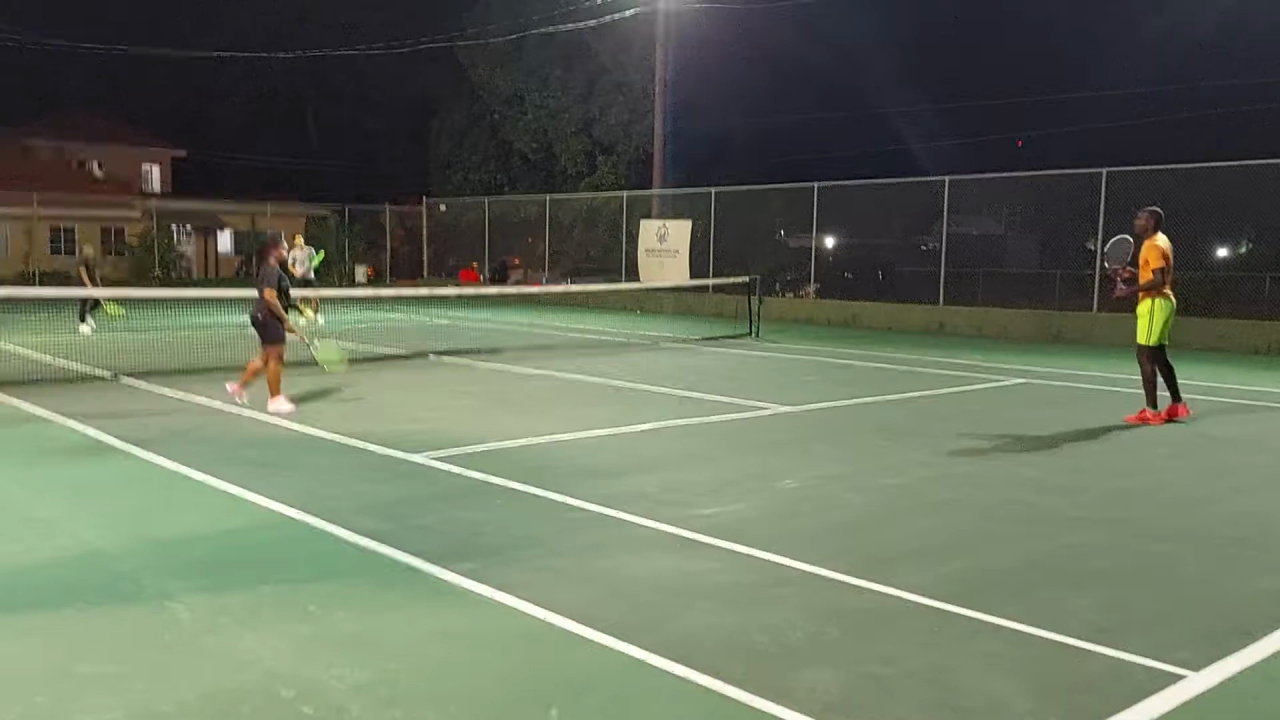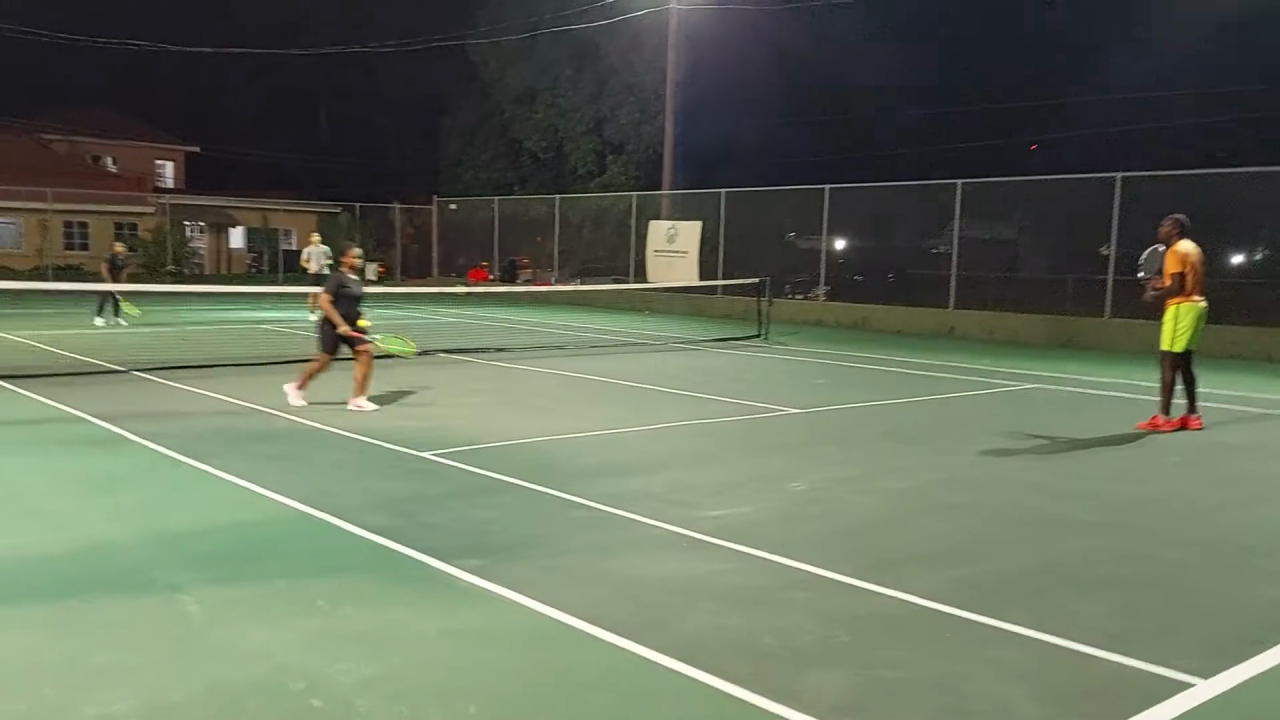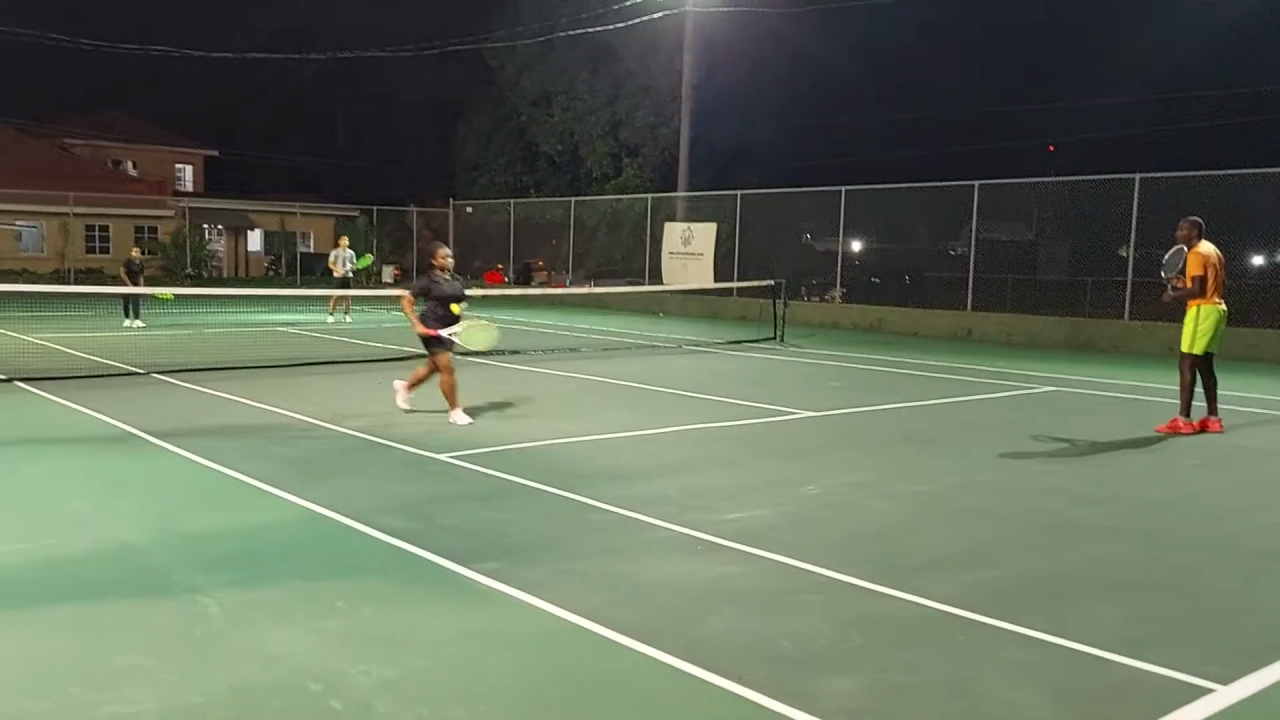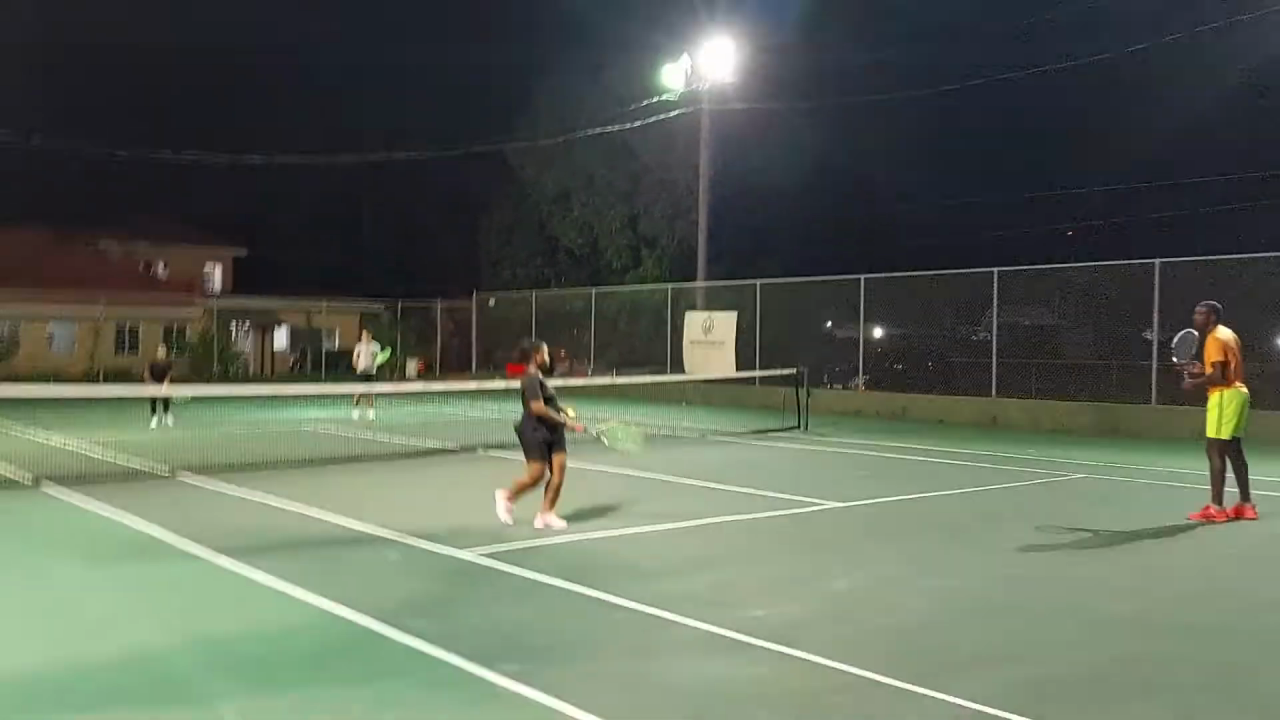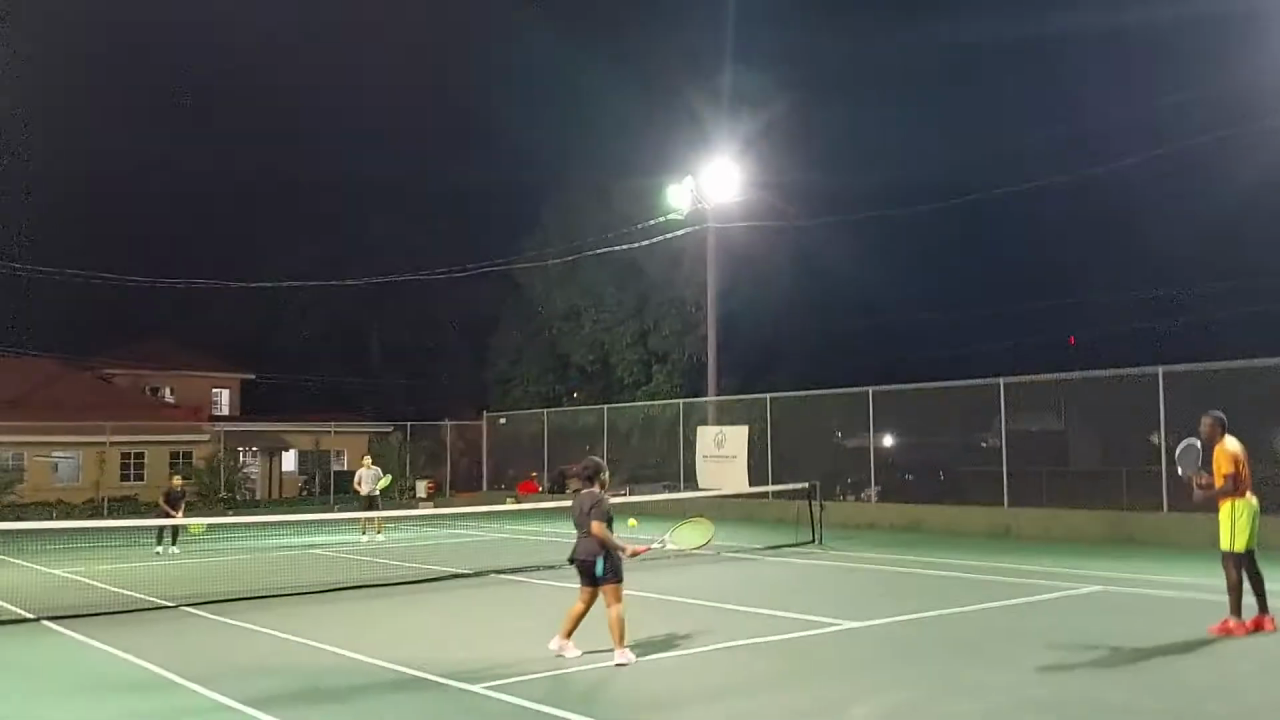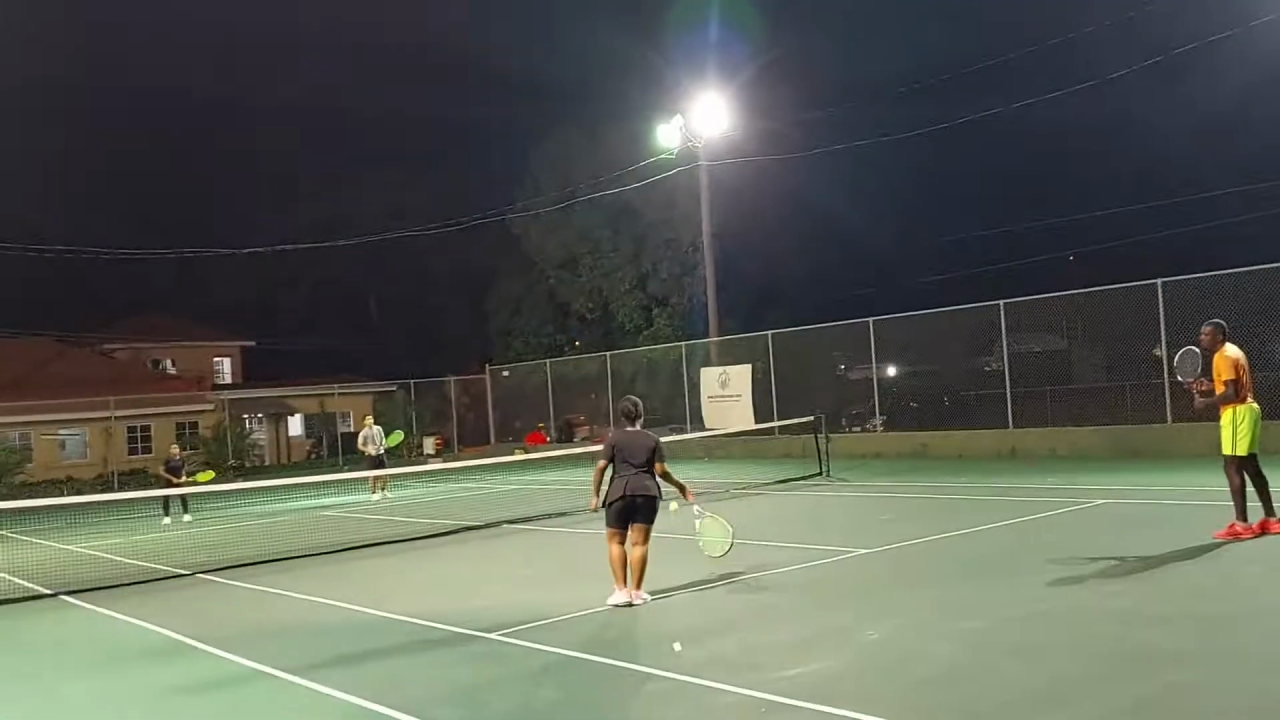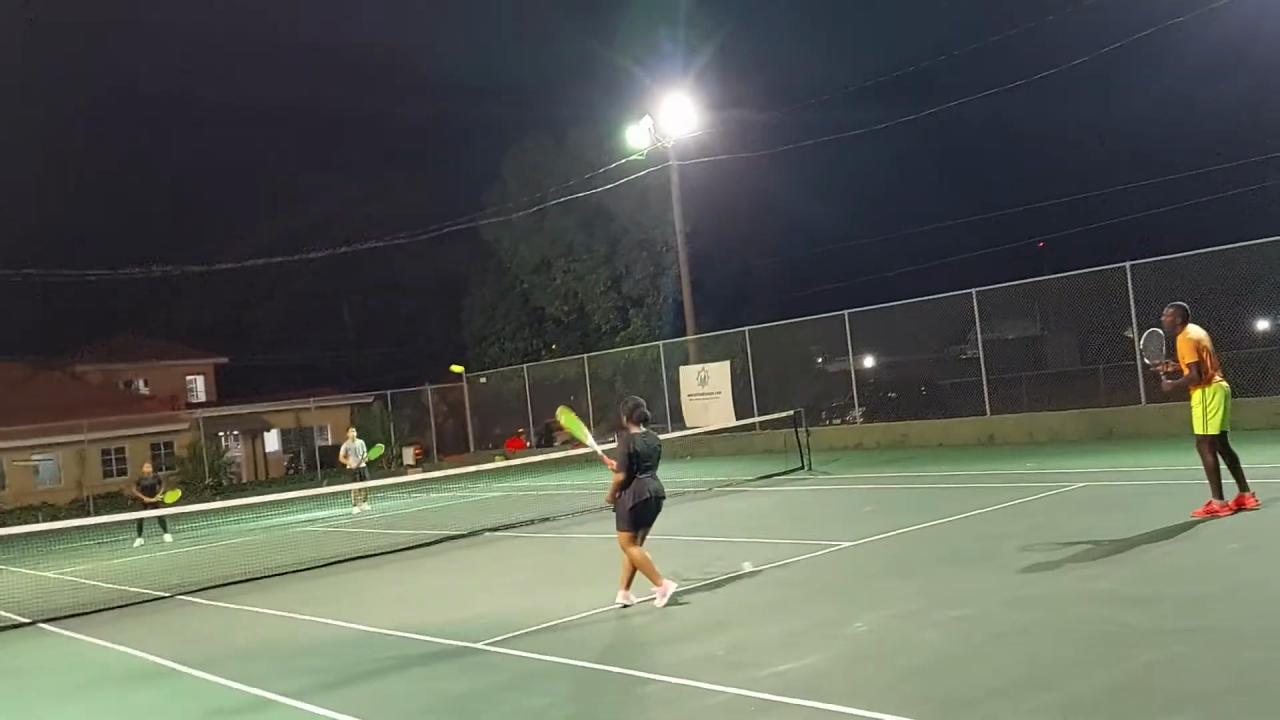
dt=0.5s
person 1, frame 1
left shoulder: (1154, 245)
right shoulder: (1159, 242)
left elbow: (1158, 281)
left wrist: (1129, 290)
right wrist: (1134, 274)
left hip: (1154, 303)
right hip: (1161, 302)
left knee: (1144, 355)
right knee: (1158, 355)
left ankle: (1152, 411)
right ankle: (1178, 405)
person 1, frame 2
left shoulder: (1175, 251)
right shoulder: (1193, 249)
left elbow: (1177, 287)
left wrist: (1155, 296)
right wrist: (1164, 285)
left hip: (1181, 308)
right hip: (1195, 306)
left knee: (1168, 361)
right knee: (1184, 362)
left ankle: (1164, 418)
right ankle: (1192, 416)
person 1, frame 3
left shoulder: (1196, 253)
right shoulder: (1213, 250)
left elbow: (1197, 289)
left wrist: (1174, 296)
right wrist: (1185, 285)
left hip: (1202, 311)
right hip: (1216, 309)
left knee: (1187, 363)
right knee: (1205, 364)
left ankle: (1184, 420)
right ankle: (1212, 419)
person 1, frame 4
left shoulder: (1214, 338)
right shoulder: (1228, 334)
left elbow: (1219, 376)
left wrist: (1195, 383)
right wrist: (1203, 370)
left hip: (1225, 396)
right hip: (1236, 393)
left knee: (1215, 449)
right knee: (1233, 449)
left ankle: (1216, 507)
right ankle: (1246, 504)
person 1, frame 5
left shoulder: (1223, 449)
right shoulder: (1232, 445)
left elbow: (1231, 486)
left wrist: (1205, 495)
right wrist: (1211, 481)
left hip: (1236, 507)
right hip: (1245, 504)
left knee: (1231, 562)
right knee: (1248, 561)
left ankle: (1235, 621)
right ankle: (1264, 617)
person 1, frame 6
left shoulder: (1223, 356)
right shoulder: (1232, 351)
left elbow: (1232, 393)
left wrist: (1206, 402)
right wrist: (1211, 387)
left hip: (1237, 413)
right hip: (1247, 409)
left knee: (1232, 467)
right knee: (1251, 466)
left ankle: (1242, 524)
person 1, frame 7
left shoulder: (1186, 339)
right shoulder: (1196, 331)
left elbow: (1196, 376)
left wrist: (1173, 385)
right wrist: (1177, 367)
left hip: (1207, 393)
right hip: (1218, 388)
left knee: (1205, 446)
right knee: (1221, 445)
left ankle: (1218, 502)
right ankle: (1245, 494)
person 2, frame 1
left shoulder: (275, 270)
right shoulder: (271, 271)
right elbow: (271, 298)
right wrist: (286, 321)
left hip: (266, 318)
right hip: (268, 318)
left knee: (266, 359)
right knee: (276, 358)
left ankle: (238, 386)
right ankle: (275, 399)
person 2, frame 2
left shoulder: (357, 279)
right shoulder: (338, 278)
right elbow: (324, 302)
left wrist: (360, 318)
right wrist: (341, 324)
left hip: (352, 326)
right hip: (335, 327)
left knee: (367, 355)
right knee: (322, 363)
left ankle: (358, 399)
right ankle: (295, 389)
person 2, frame 3
left shoulder: (457, 280)
right shoulder: (427, 280)
left elbow: (462, 303)
right elbow: (406, 301)
left wrist: (460, 309)
right wrist: (416, 324)
left hip: (448, 330)
right hip: (431, 330)
left knee: (432, 366)
right knee: (448, 368)
left ankle: (404, 387)
right ankle: (455, 411)
person 2, frame 4
left shoulder: (538, 377)
right shoulder: (531, 380)
right elbow: (538, 409)
left wrist: (562, 412)
right wrist: (566, 422)
left hip: (551, 430)
right hip: (535, 431)
left knee: (559, 471)
right knee: (537, 475)
left ankle: (546, 514)
right ankle: (506, 497)
person 2, frame 5
left shoulder: (579, 498)
right shoulder: (599, 500)
right elbow: (598, 530)
right wrist: (622, 548)
left hip: (582, 554)
right hip: (601, 554)
left knee: (585, 599)
right knee: (615, 602)
left ankle: (562, 640)
right ankle: (621, 651)
person 2, frame 6
left shoulder: (615, 438)
right shoulder: (652, 439)
left elbow: (600, 467)
right elbow: (661, 471)
left wrist: (595, 494)
right wrist: (681, 487)
left hip: (620, 493)
right hip: (647, 493)
left knee: (615, 542)
right knee: (640, 543)
left ankle: (621, 591)
right ankle: (636, 591)
person 2, frame 7
left shoulder: (626, 441)
right shoulder: (654, 438)
left elbow: (622, 477)
left wrist: (612, 494)
right wrist: (619, 466)
left hip: (634, 496)
right hip: (654, 493)
left knee: (629, 545)
right knee: (634, 543)
left ankle: (662, 585)
right ankle: (624, 592)
